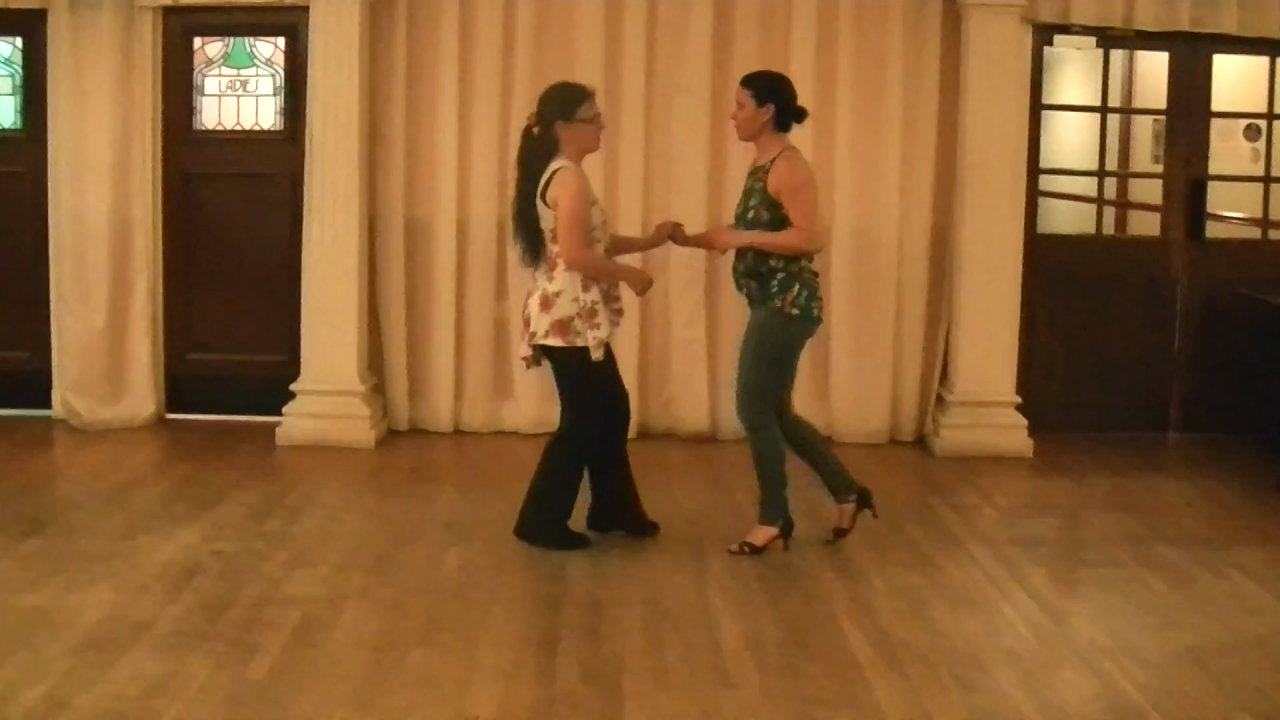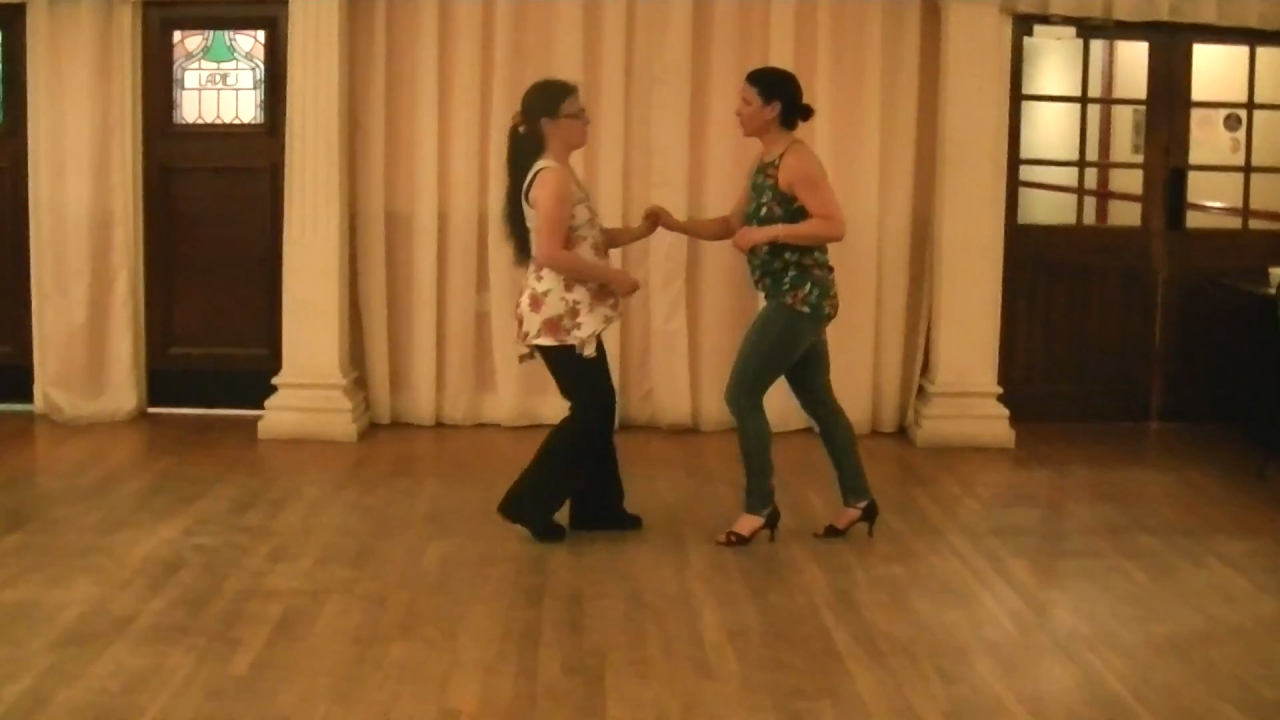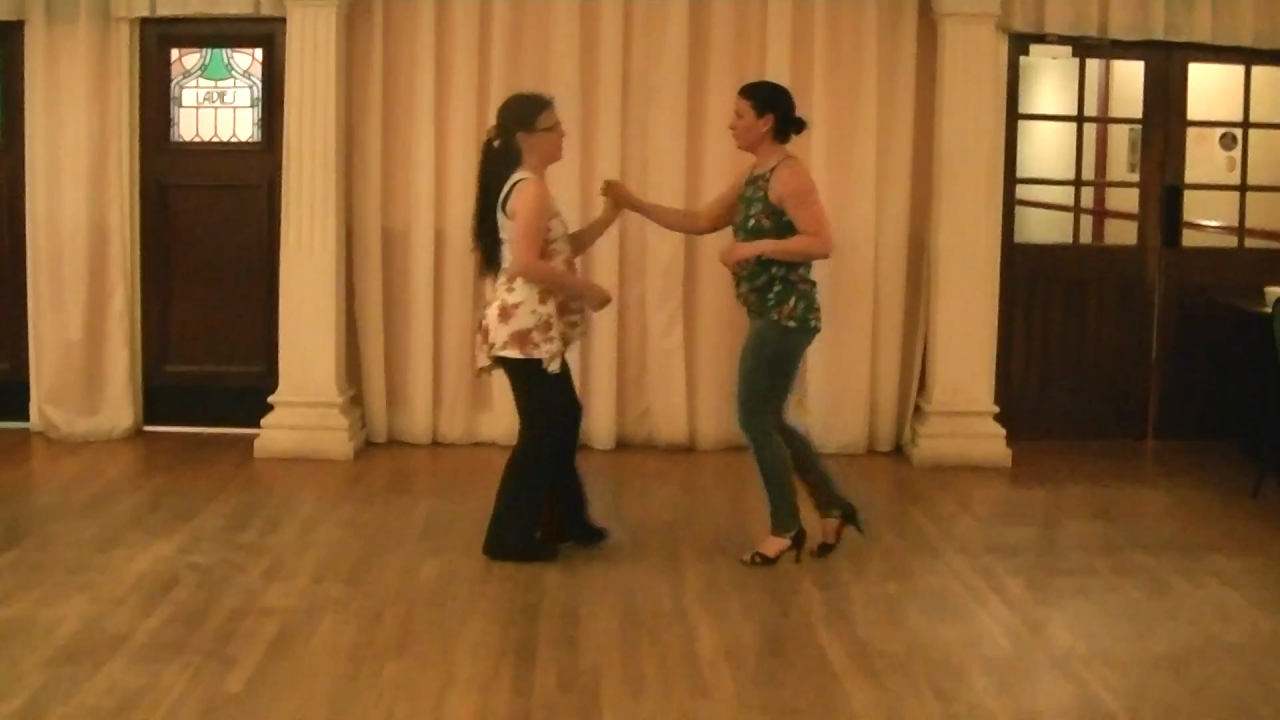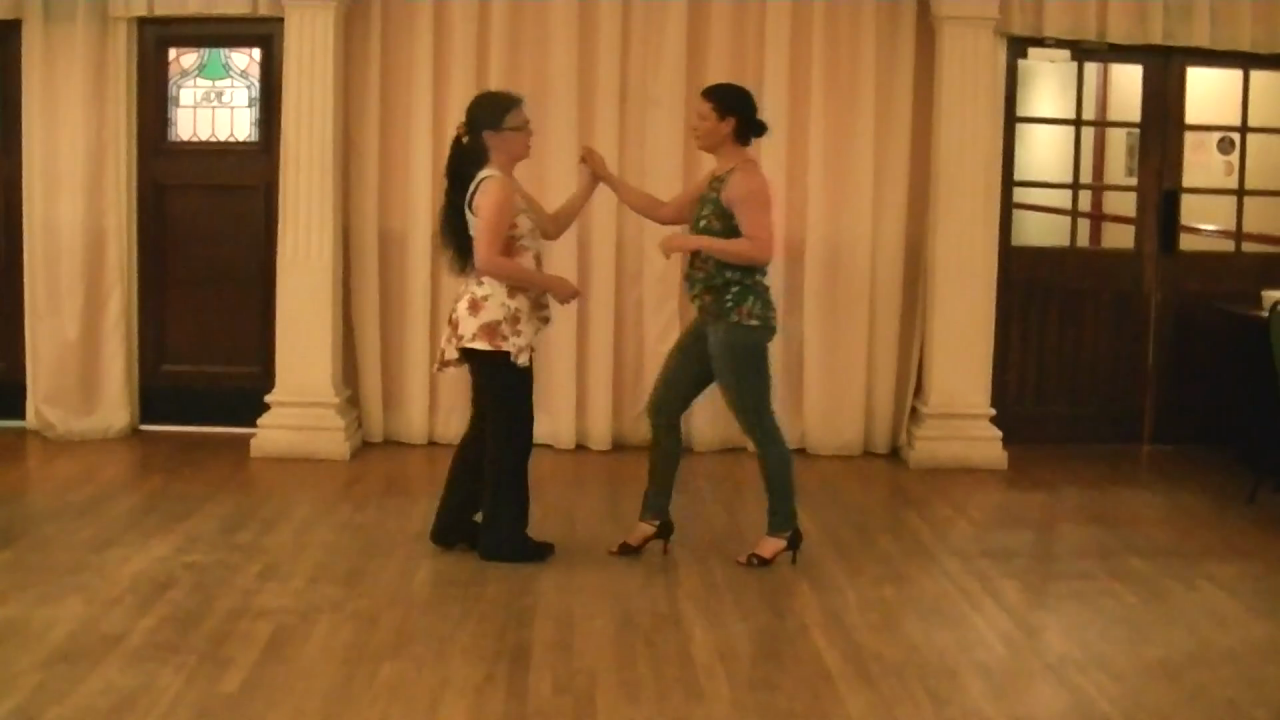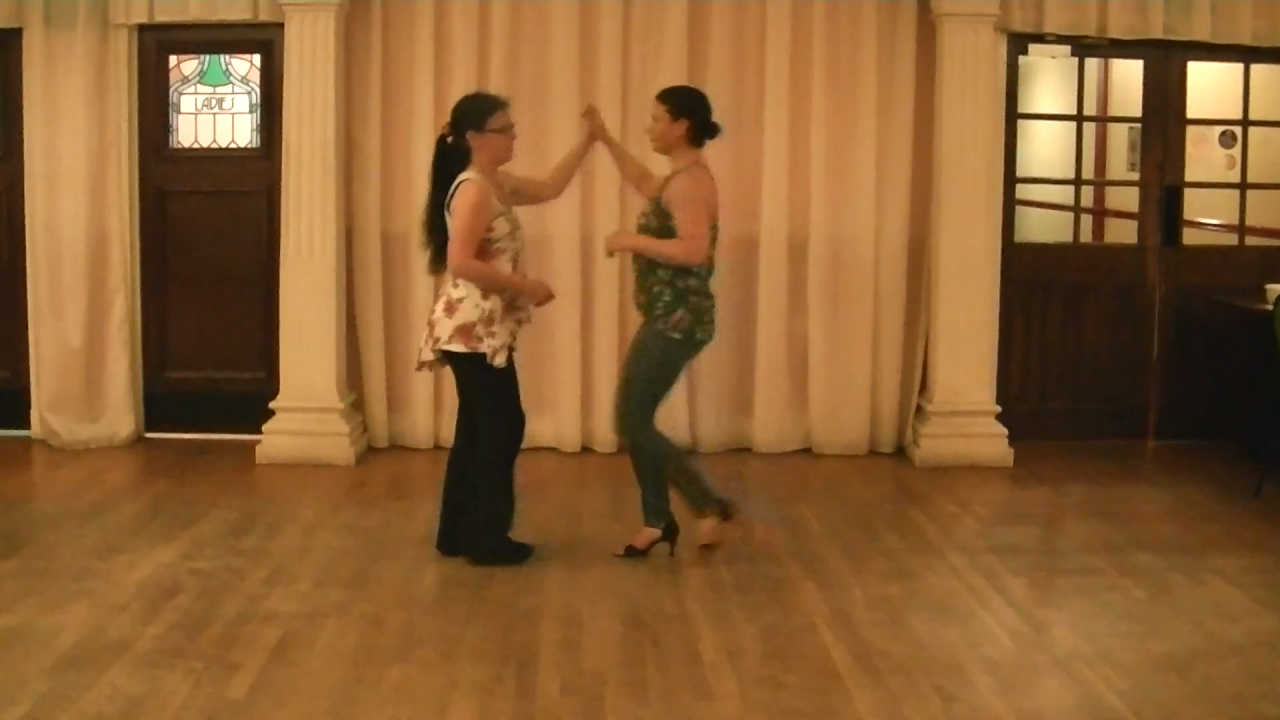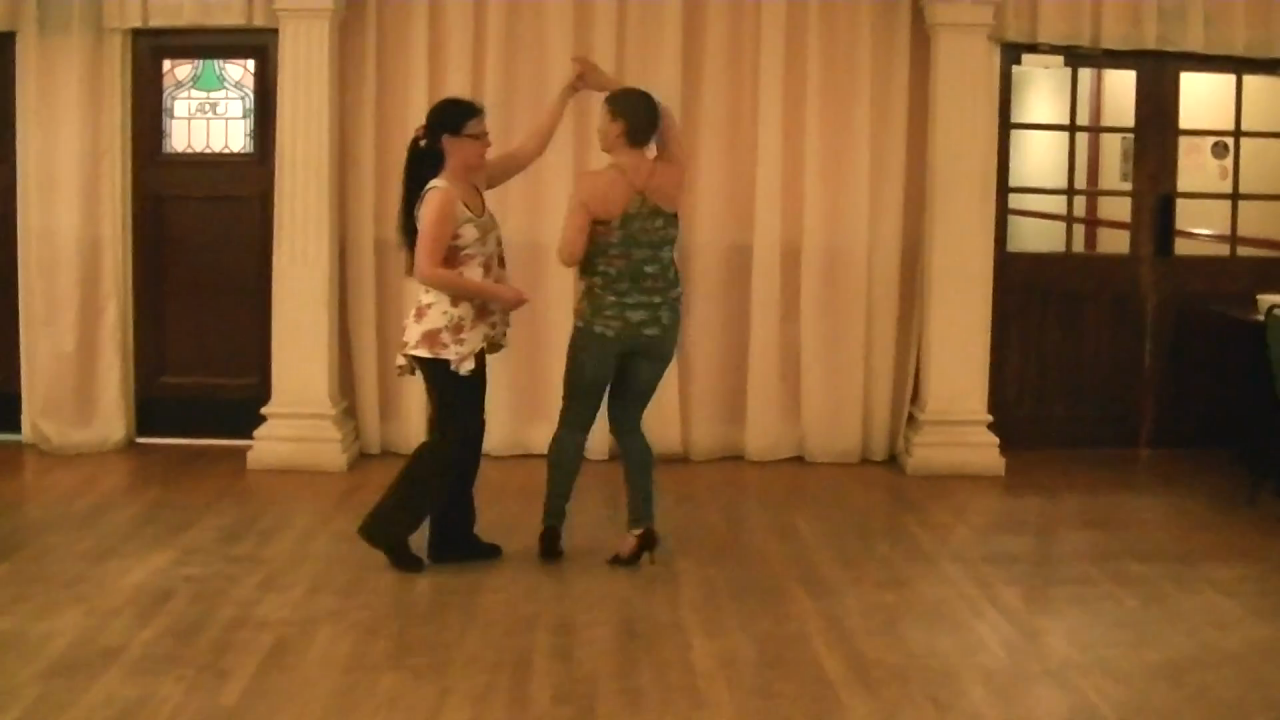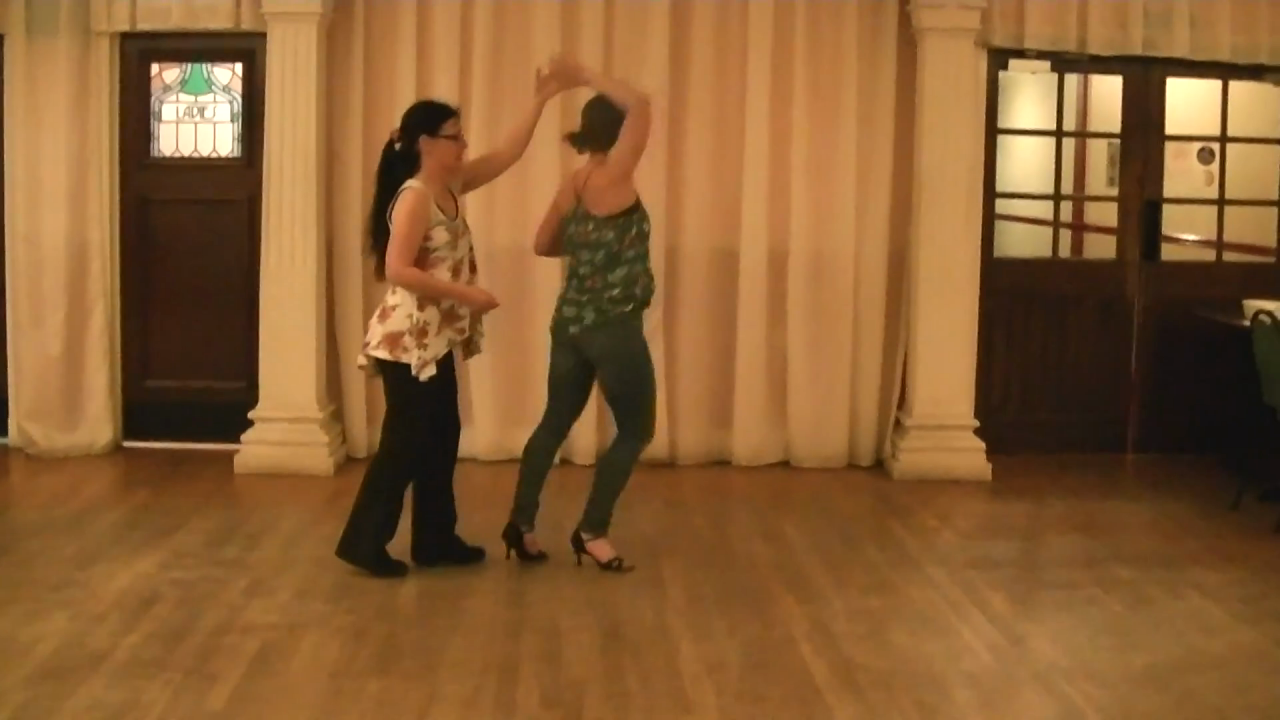
dt=0.3s
person 1, frame 1
left shoulder: (788, 167)
right shoulder: (762, 165)
left elbow: (810, 239)
right elbow: (747, 234)
left wrist: (744, 238)
right wrist: (690, 239)
left hip: (788, 304)
right hip: (773, 305)
left knee: (754, 409)
right knee: (773, 412)
left ankle: (774, 518)
right ankle: (847, 492)
person 1, frame 2
left shoulder: (798, 161)
right shoulder: (766, 162)
left elbow: (833, 226)
right elbow: (733, 224)
left wrist: (769, 233)
right wrist: (675, 225)
left hip: (801, 298)
right hip: (791, 299)
left knee: (742, 395)
right knee: (818, 401)
left ankle: (759, 507)
right ankle: (857, 500)
person 1, frame 3
left shoulder: (790, 176)
right shoulder: (752, 178)
left elbow: (820, 241)
right elbow: (700, 222)
left wrist: (753, 246)
right wrist: (637, 205)
left hip: (784, 314)
right hip: (767, 314)
left knee: (757, 421)
right knee: (766, 418)
left ankle: (785, 529)
right ankle: (833, 507)
person 1, frame 4
left shoulder: (746, 179)
right shoulder: (717, 178)
left elbow: (761, 251)
right elbow: (666, 211)
left wrist: (696, 241)
right wrist: (608, 178)
left hip: (741, 319)
right hip: (714, 317)
left knee: (757, 423)
right knee: (662, 409)
left ankle: (783, 528)
right ankle: (655, 518)
person 1, frame 5
left shoulder: (689, 184)
right shoulder: (688, 175)
left elbow: (694, 252)
right elbow: (648, 185)
left wrist: (630, 242)
right wrist: (606, 140)
left hip: (675, 321)
right hip: (679, 318)
left knee: (632, 422)
right knee: (637, 419)
left ankle: (708, 504)
right ankle: (659, 522)
person 1, frame 6
left shoulder: (594, 185)
right shoulder: (671, 174)
left elbow: (570, 256)
right elbow: (665, 122)
left wrist: (575, 239)
right wrist: (608, 86)
left hip: (603, 323)
right hip: (659, 324)
left knee: (574, 423)
right knee: (627, 420)
left ankle: (553, 528)
right ankle: (640, 525)
person 1, frame 7
left shoulder: (575, 185)
right shoulder: (614, 176)
left elbow: (542, 245)
right elbow: (640, 108)
right wrist: (587, 76)
left hip: (573, 321)
right hip: (615, 325)
left knee: (556, 420)
right knee: (636, 429)
left ankle: (522, 525)
right ankle: (593, 530)
person 2, frame 1
left shoulder: (562, 175)
right shoulder: (567, 178)
left elbow: (592, 243)
right elbow: (575, 253)
left wrist: (647, 242)
right wrist: (629, 274)
left hip: (578, 316)
right hip: (569, 318)
left knee: (610, 410)
right knee: (584, 417)
left ankle: (615, 508)
right ankle: (541, 520)
person 2, frame 2
left shoulder: (560, 174)
right shoulder: (550, 178)
left elbow: (585, 239)
right elbow: (550, 254)
left wrist: (638, 232)
right wrist: (612, 276)
left hip: (572, 313)
right hip: (559, 315)
left knee: (596, 407)
right knee: (592, 410)
left ankle: (597, 506)
right ankle: (528, 502)
person 2, frame 3
left shoulder: (524, 187)
right shoulder: (530, 189)
left elbow: (560, 250)
right elbow: (526, 263)
left wrist: (608, 216)
right wrist: (584, 289)
left hip: (533, 327)
right hip: (526, 329)
left knee: (560, 420)
right knee: (544, 428)
left ankle: (565, 520)
right ankle: (511, 535)
person 2, frame 4
left shoulder: (504, 185)
right shoulder: (495, 186)
left elbow: (550, 228)
right elbow: (488, 260)
left wrist: (590, 183)
right wrist: (550, 283)
left hip: (497, 324)
right hip: (495, 325)
left knee: (489, 425)
right knee: (511, 427)
left ankle: (455, 522)
right ankle: (503, 537)
person 2, frame 5
left shoulder: (495, 183)
right shoulder: (472, 189)
left elbow: (549, 187)
right elbow: (460, 263)
left wrist: (587, 140)
right wrist: (525, 285)
left hip: (485, 326)
right hip: (473, 328)
left knee: (480, 428)
right knee: (503, 426)
left ankle: (461, 532)
right ankle: (485, 535)
person 2, frame 6
left shoulder: (474, 183)
right shoulder: (440, 196)
left elbow: (528, 151)
right elbow: (427, 270)
left wrist: (565, 95)
right wrist: (493, 290)
left hip: (466, 334)
right hip: (443, 335)
left knee: (462, 434)
right knee: (455, 436)
left ankle: (453, 536)
right ankle: (388, 525)
person 2, frame 7
left shoulder: (450, 185)
right shoulder: (413, 197)
left elbow: (508, 155)
right elbow: (397, 270)
left wrist: (541, 99)
right wrist: (463, 291)
left hip: (436, 338)
right hip: (409, 338)
left knee: (441, 437)
right knee: (405, 441)
left ankle: (436, 540)
right ankle: (364, 543)
